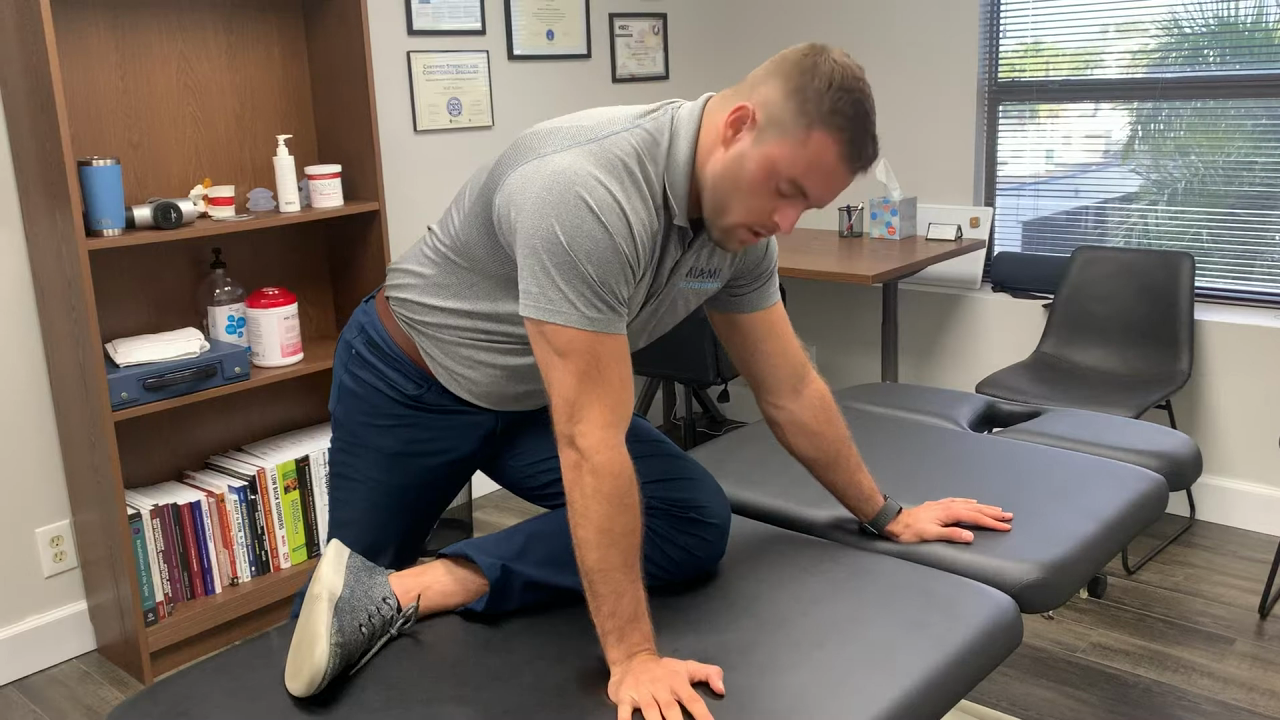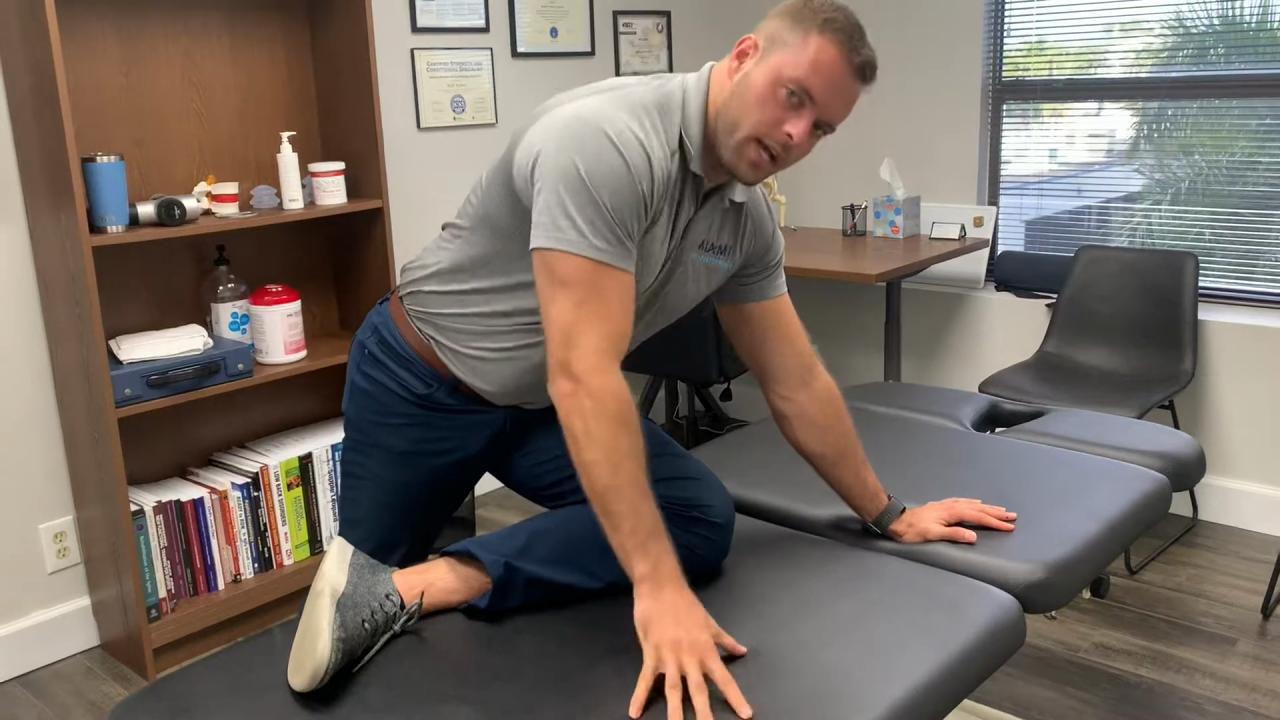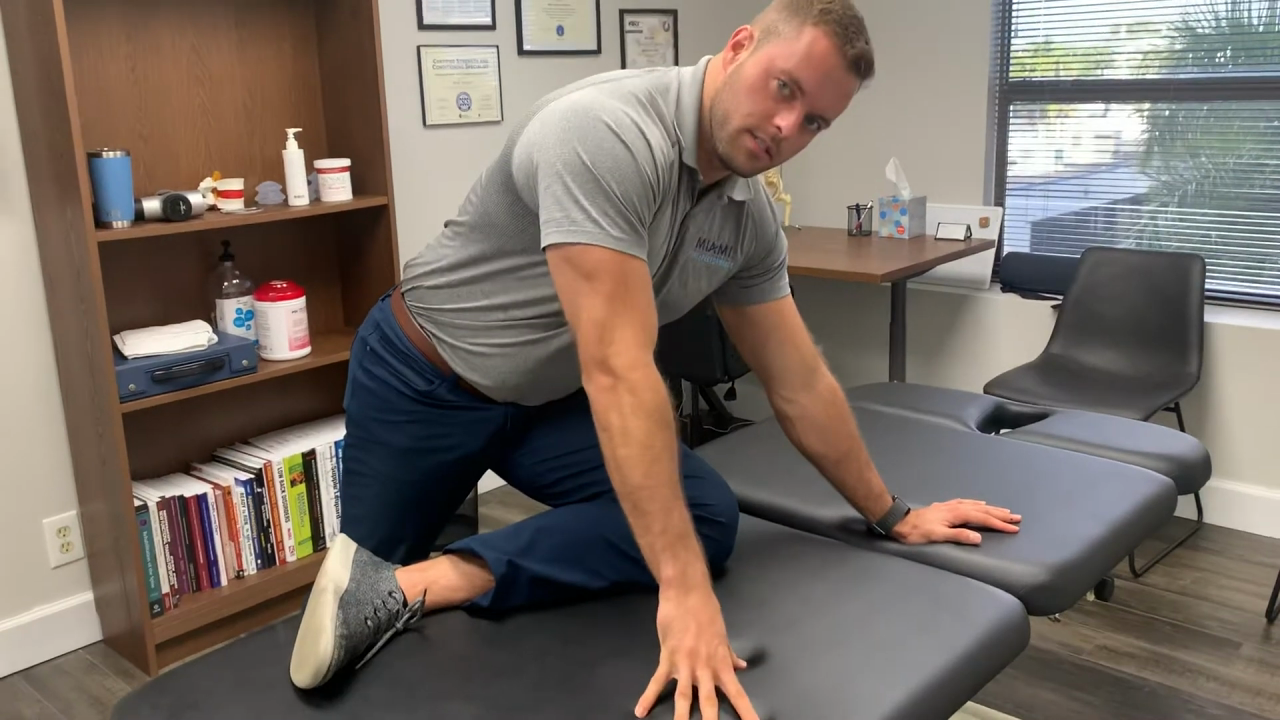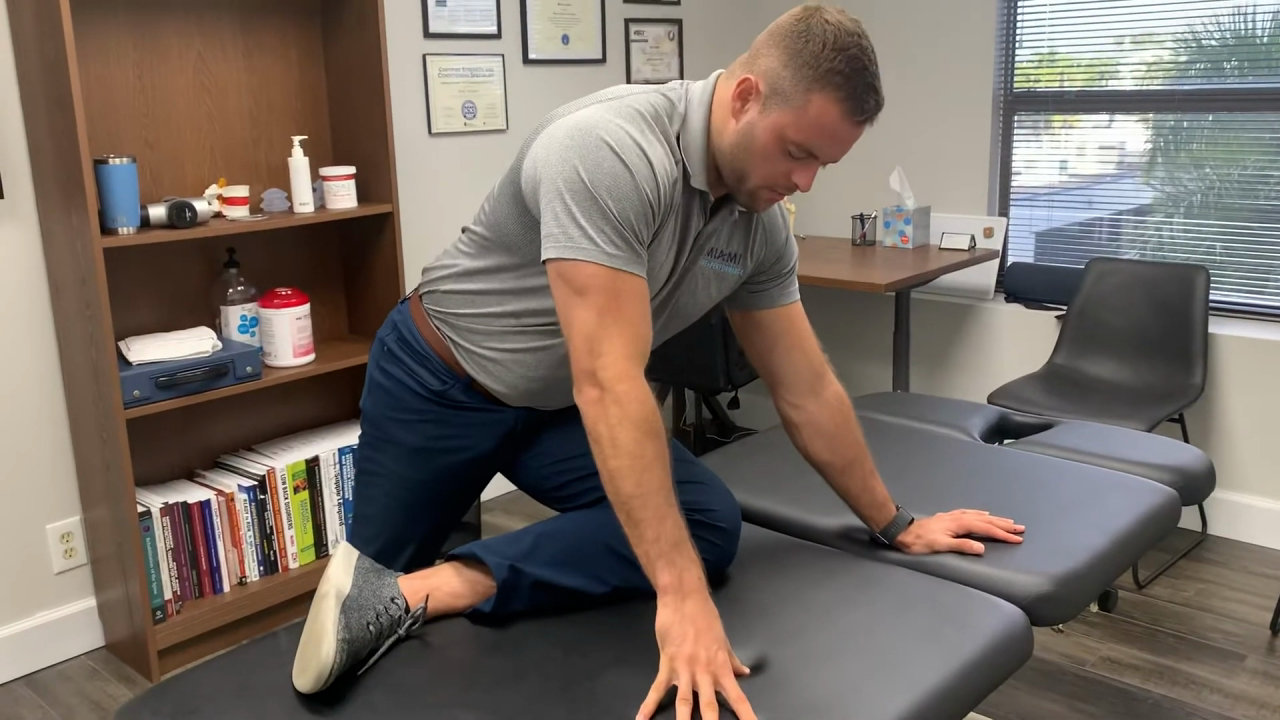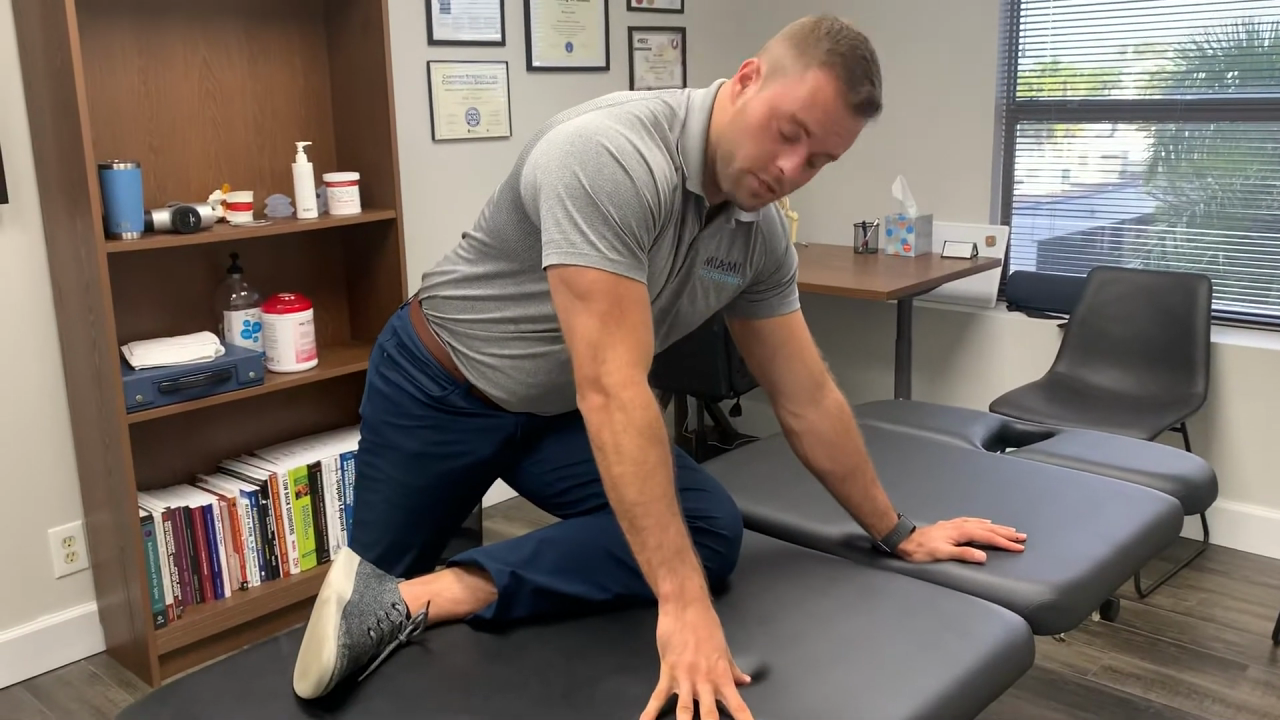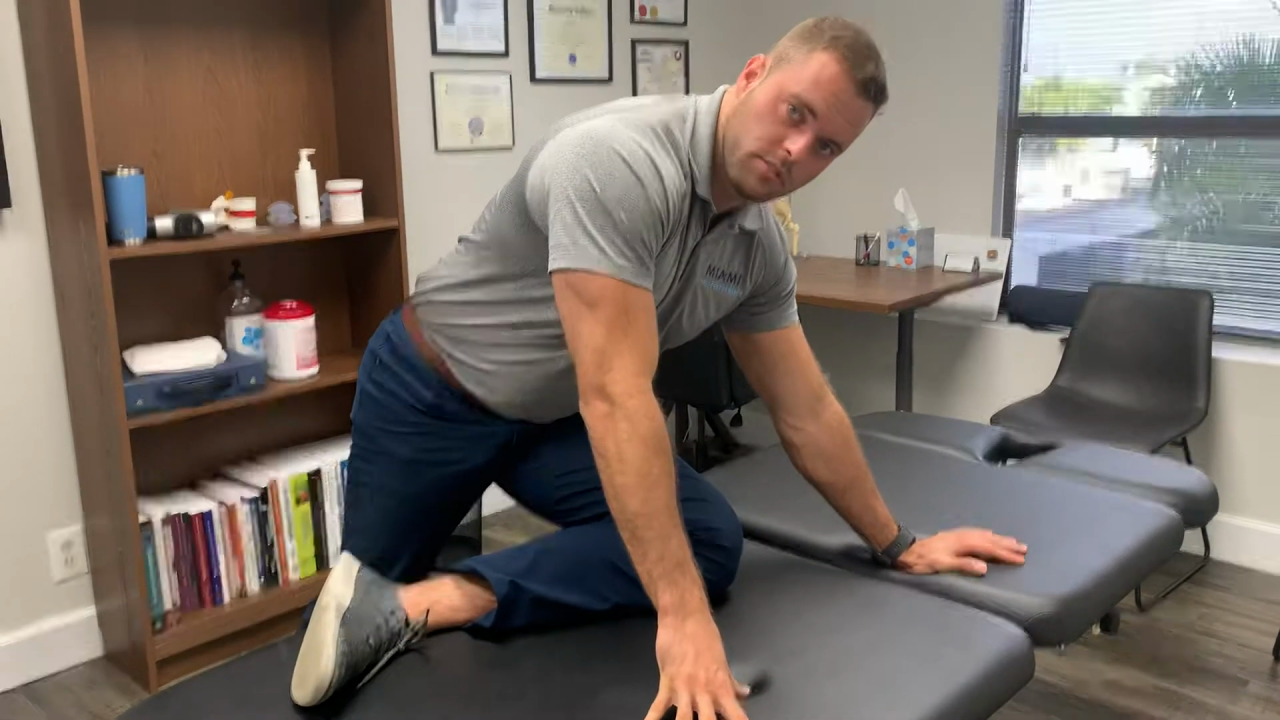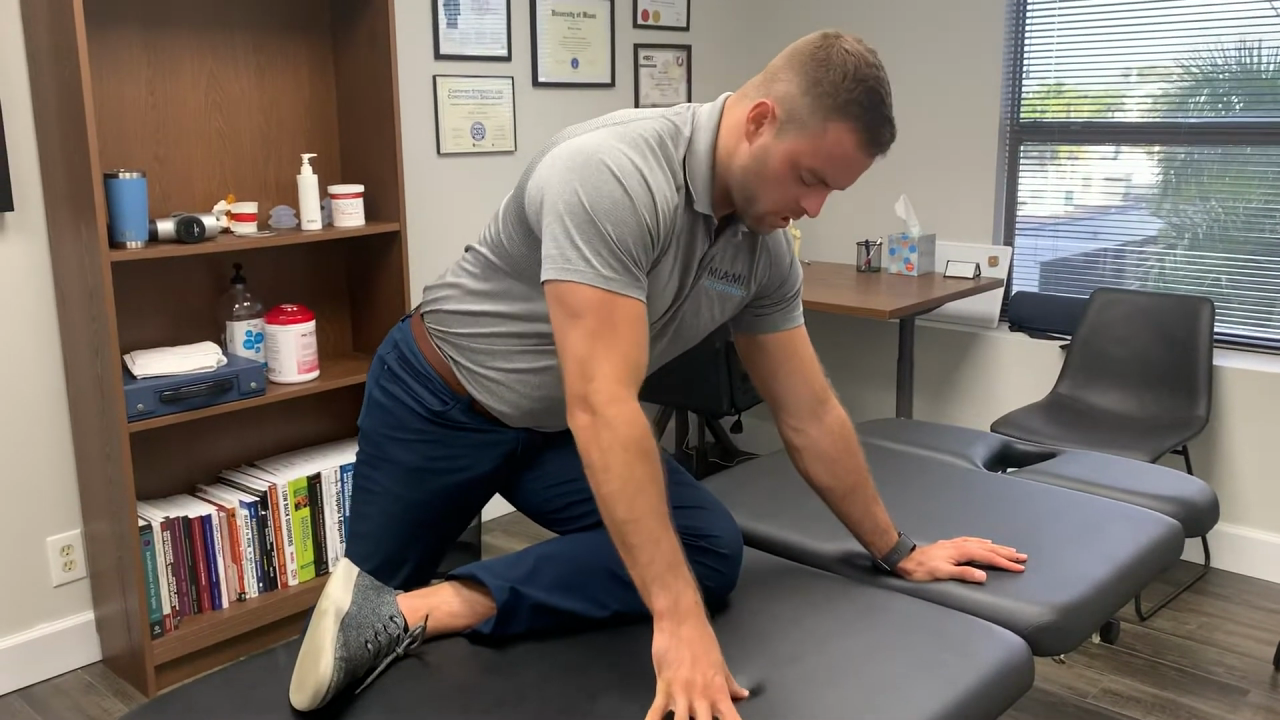
dt=0.5s
person 1, frame 1
left shoulder: (737, 226)
right shoulder: (588, 190)
left elbow: (789, 392)
right elbow: (592, 443)
left wrist: (886, 515)
right wrist: (632, 658)
left hip: (533, 395)
right hip: (410, 378)
left knee: (695, 521)
right knee: (348, 601)
left ankle: (408, 593)
person 1, frame 2
left shoulder: (748, 218)
right shoulder: (609, 139)
left elbow: (795, 383)
right elbow: (583, 377)
left wrist: (889, 515)
right wrist: (656, 587)
left hip: (538, 399)
right hip: (422, 381)
left knee: (700, 520)
left ankle: (415, 590)
person 1, frame 3
left shoulder: (750, 218)
right shoulder: (604, 131)
left elbow: (799, 384)
right elbow: (618, 373)
left wrist: (893, 515)
right wrist: (684, 589)
left hip: (548, 397)
right hip: (423, 377)
left knee: (705, 517)
right knee: (370, 582)
left ankle: (418, 586)
person 1, frame 4
left shoulder: (761, 226)
right shoulder: (609, 149)
left elbow: (806, 392)
right elbow: (608, 384)
left wrist: (897, 526)
right wrist: (682, 597)
left hip: (555, 405)
right hip: (441, 380)
left knee: (707, 524)
right knee: (378, 580)
left ankle: (420, 595)
person 1, frame 5
left shoulder: (759, 237)
right shoulder: (609, 156)
left elbow: (807, 401)
right elbow: (612, 390)
left wrist: (898, 534)
right wrist: (683, 602)
left hip: (555, 410)
right hip: (440, 385)
left knee: (709, 531)
right knee: (376, 585)
left ankle: (419, 601)
person 1, frame 6
left shoulder: (759, 246)
right shoulder: (619, 159)
left elbow: (805, 413)
right elbow: (616, 398)
left wrist: (899, 546)
right wrist: (683, 615)
left hip: (552, 416)
right hip: (432, 393)
left knee: (709, 541)
right knee: (365, 604)
left ankle: (420, 608)
person 1, frame 7
left shoulder: (764, 249)
right shoulder: (614, 173)
left elbow: (809, 416)
right elbow: (600, 410)
left wrist: (898, 552)
right wrist: (677, 620)
left hip: (553, 424)
right hip: (439, 399)
left knee: (709, 552)
right knee: (365, 613)
left ankle: (421, 614)
